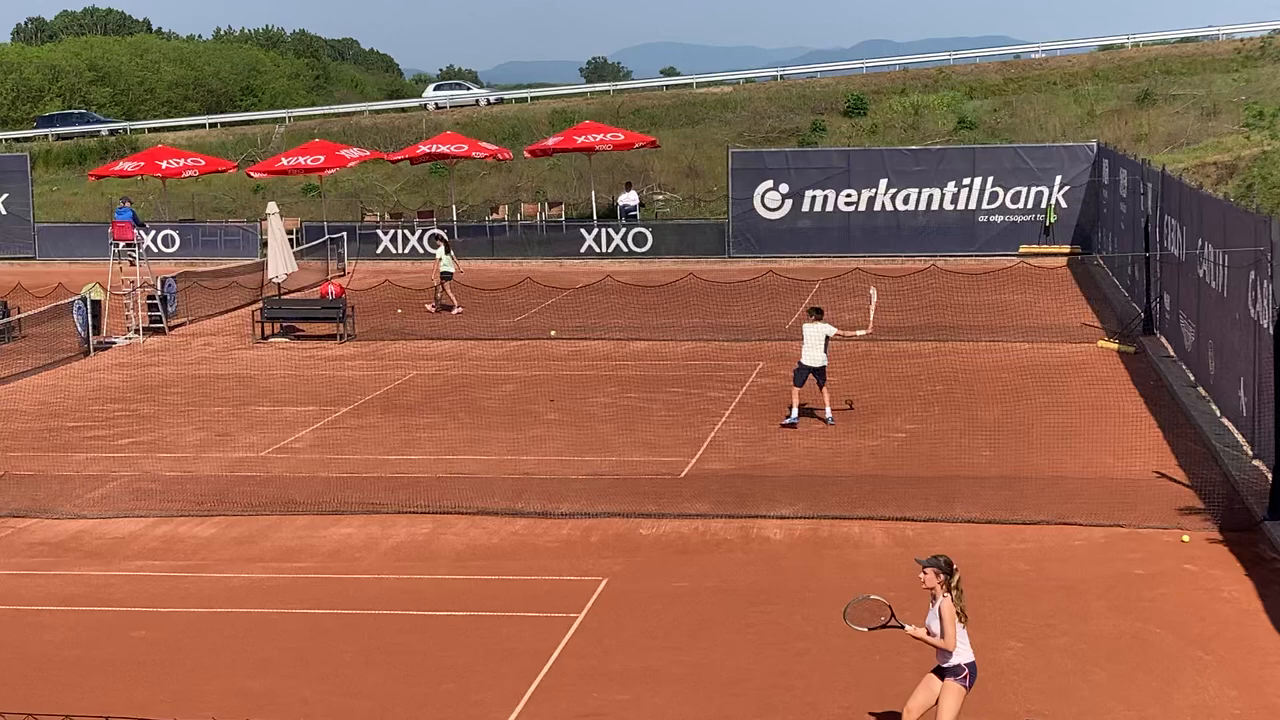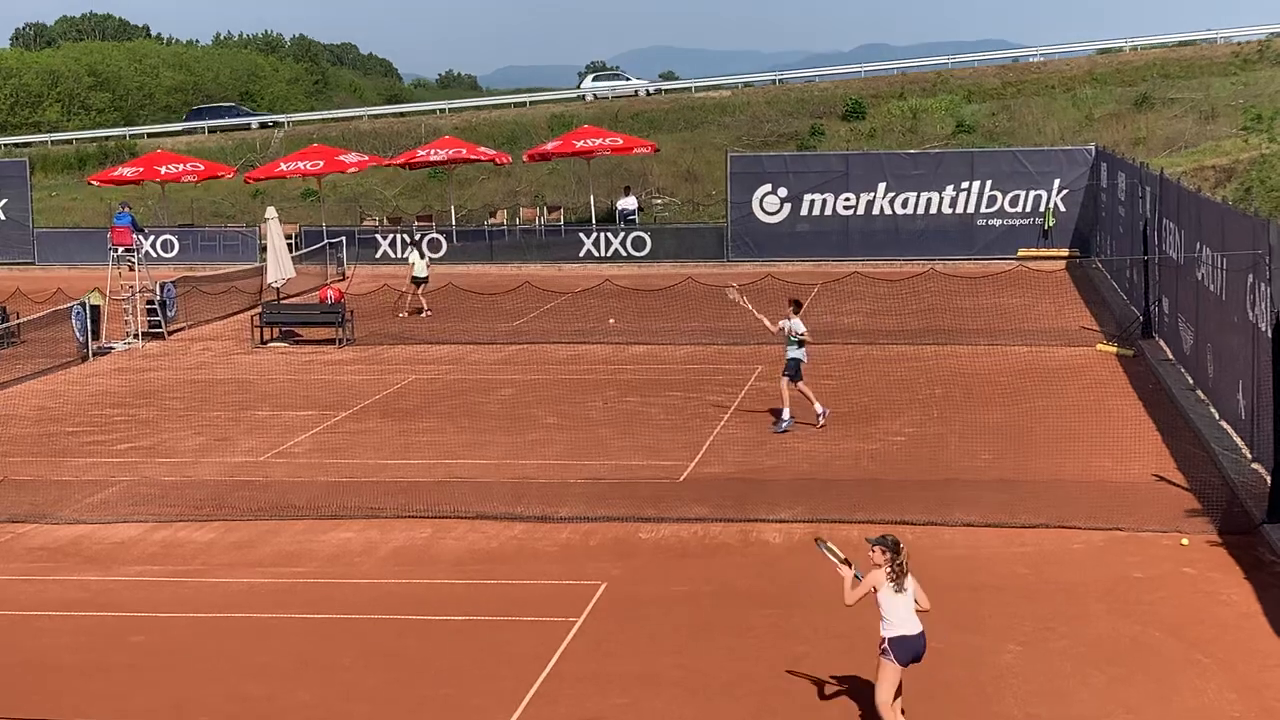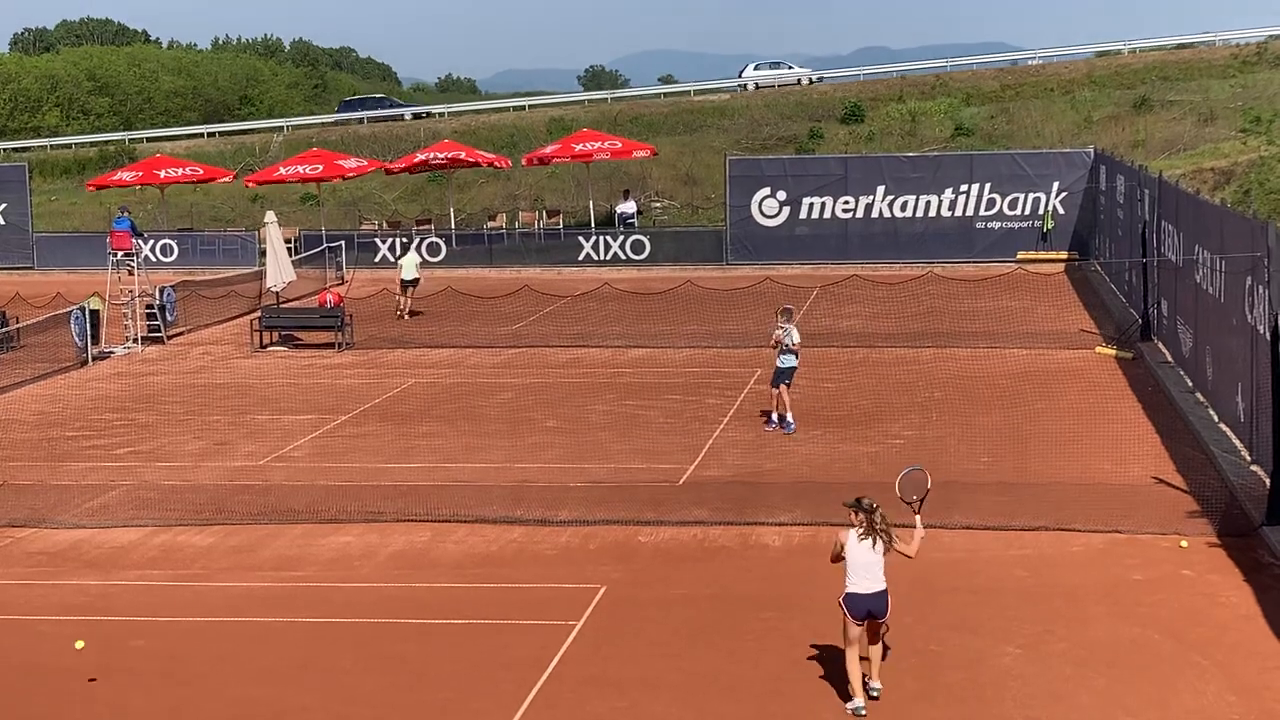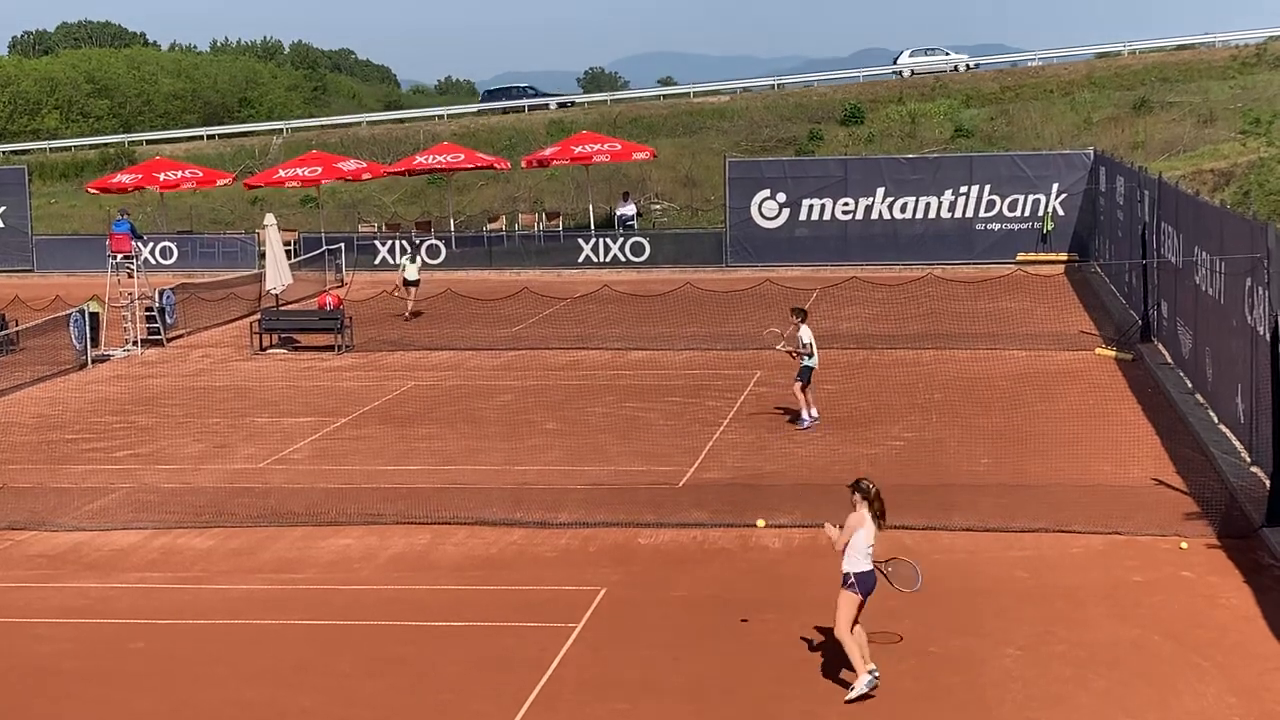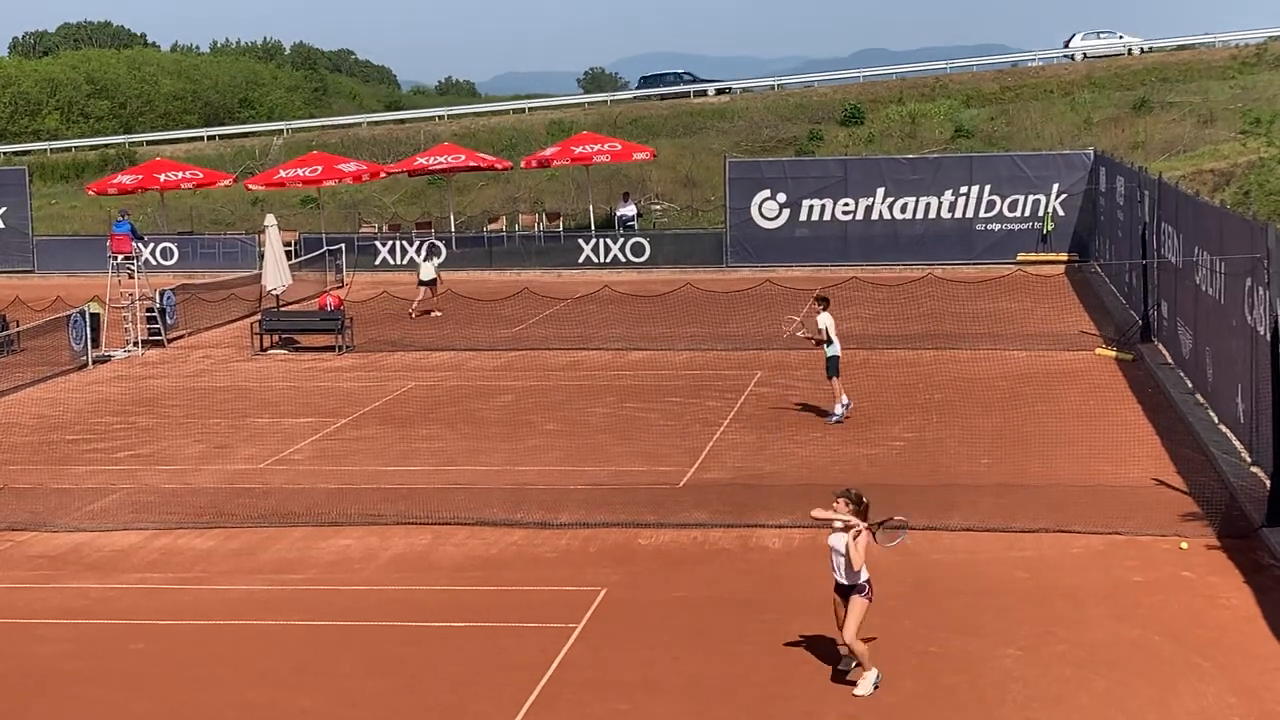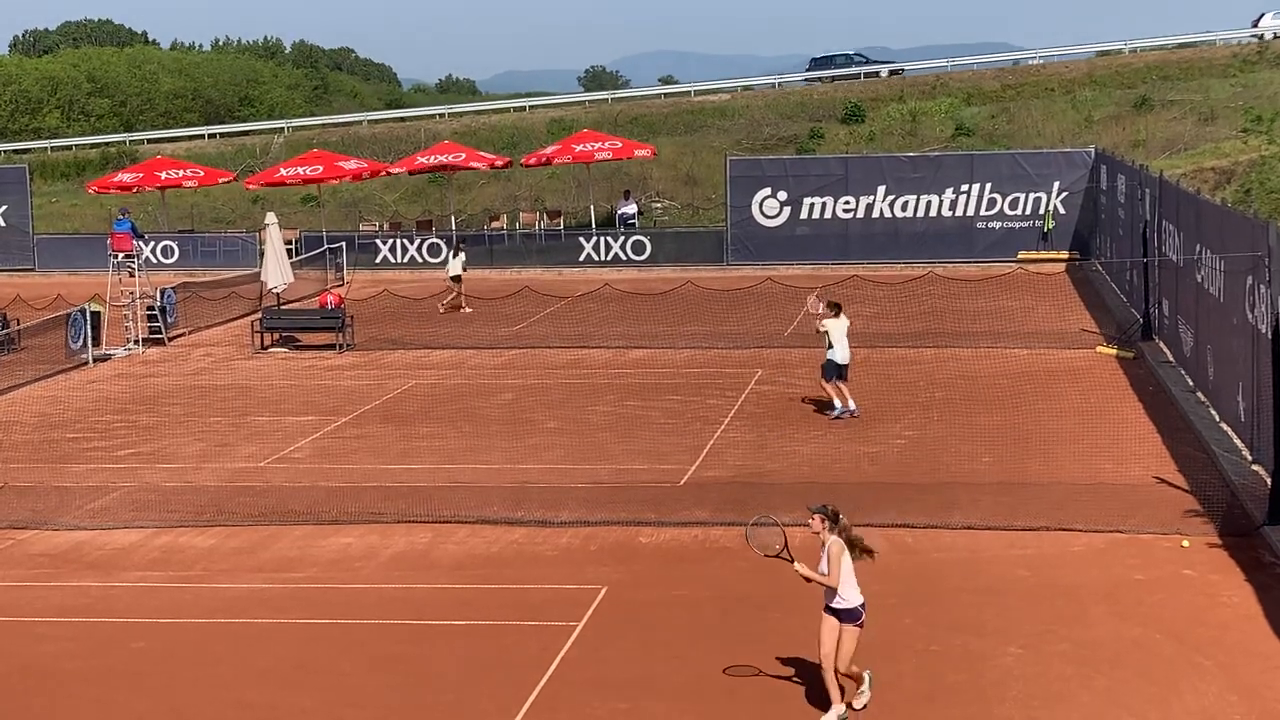
dt=0.5s
person 1, frame 1
left shoulder: (946, 604)
right shoulder: (935, 599)
left elbow: (949, 645)
left wrist: (919, 636)
right wrist: (921, 632)
left hip: (961, 671)
right hip: (943, 668)
person 1, frame 2
left shoulder: (876, 576)
right shoulder: (907, 575)
left elbow: (849, 601)
right elbow: (925, 606)
left wrist: (848, 578)
left hip: (897, 643)
right hip: (918, 641)
left knee: (883, 703)
right knee: (891, 676)
person 1, frame 3
left shoulder: (844, 536)
right shoulder: (883, 535)
left elbow: (833, 559)
right elbow: (912, 552)
right wrist: (918, 533)
left hip: (854, 600)
right hip: (880, 598)
left knee: (852, 651)
right knee: (875, 640)
left ankle: (858, 701)
right ankle: (875, 683)
person 1, frame 4
left shoulder: (856, 517)
right shoulder: (869, 517)
left elbow: (839, 547)
left wrist: (831, 533)
left hip: (857, 578)
right hip: (865, 576)
left knee: (841, 631)
right knee: (852, 623)
left ankle: (864, 677)
right ankle: (869, 667)
person 1, frame 5
left shoulder: (861, 531)
right shoulder: (837, 519)
left elbow: (857, 566)
right elbow: (814, 513)
left wrist: (852, 538)
right wrist: (841, 518)
left hip: (860, 587)
right hip: (841, 584)
left knee: (849, 638)
right knee: (843, 631)
left ankle: (871, 673)
right ankle: (857, 652)
person 1, frame 6
left shoulder: (835, 545)
right shoulder: (826, 544)
left elbow: (833, 582)
left wrist: (808, 573)
right wrist: (809, 573)
left hip: (852, 609)
right hip: (832, 609)
left knee: (842, 667)
right knee: (826, 660)
left ankle: (863, 680)
